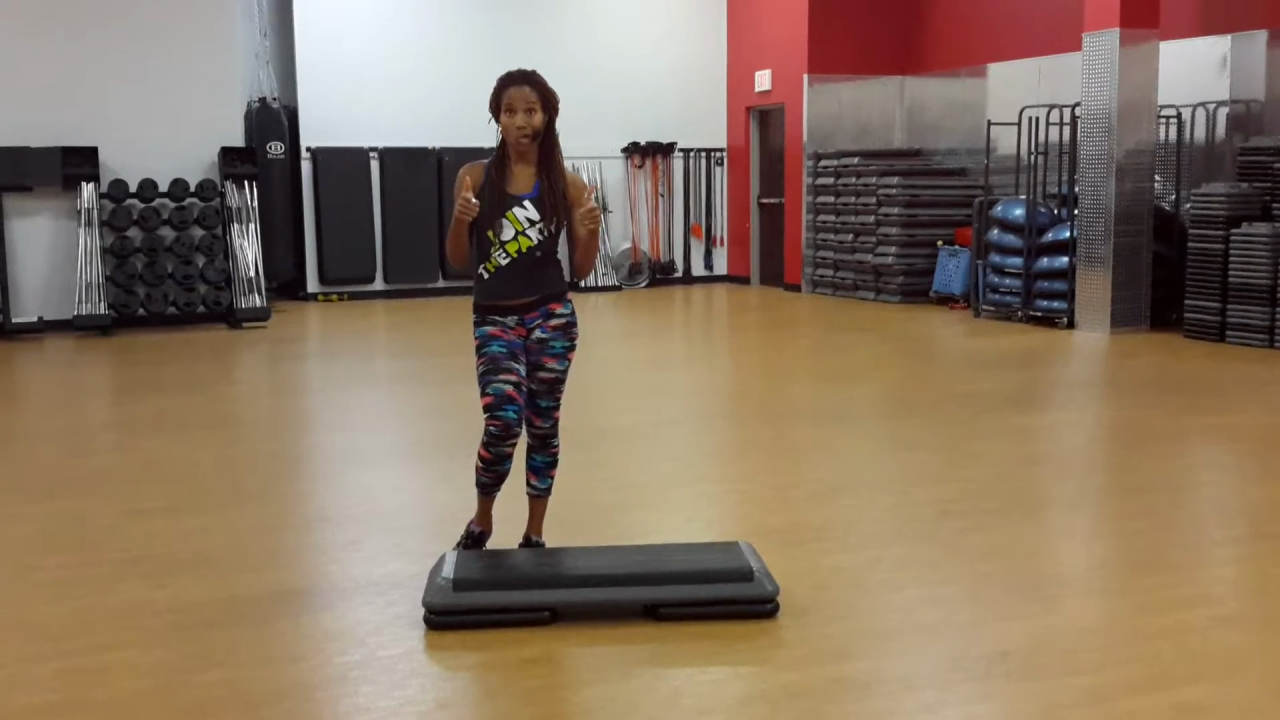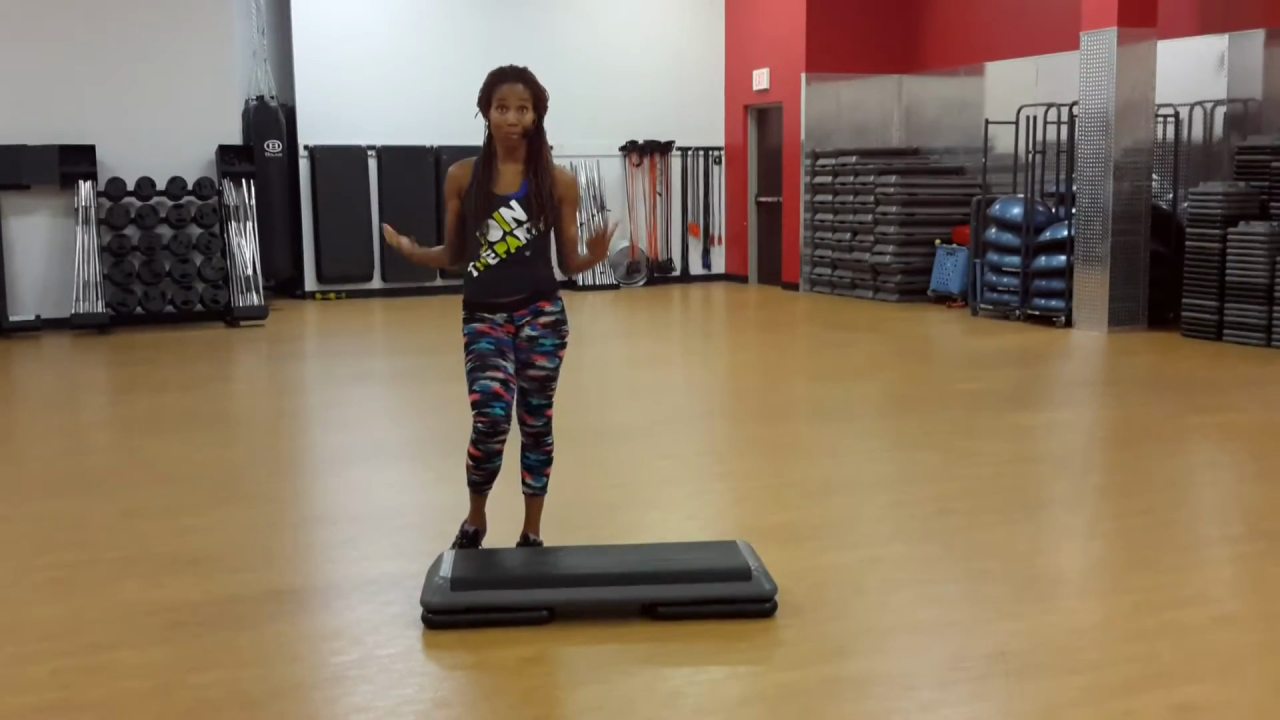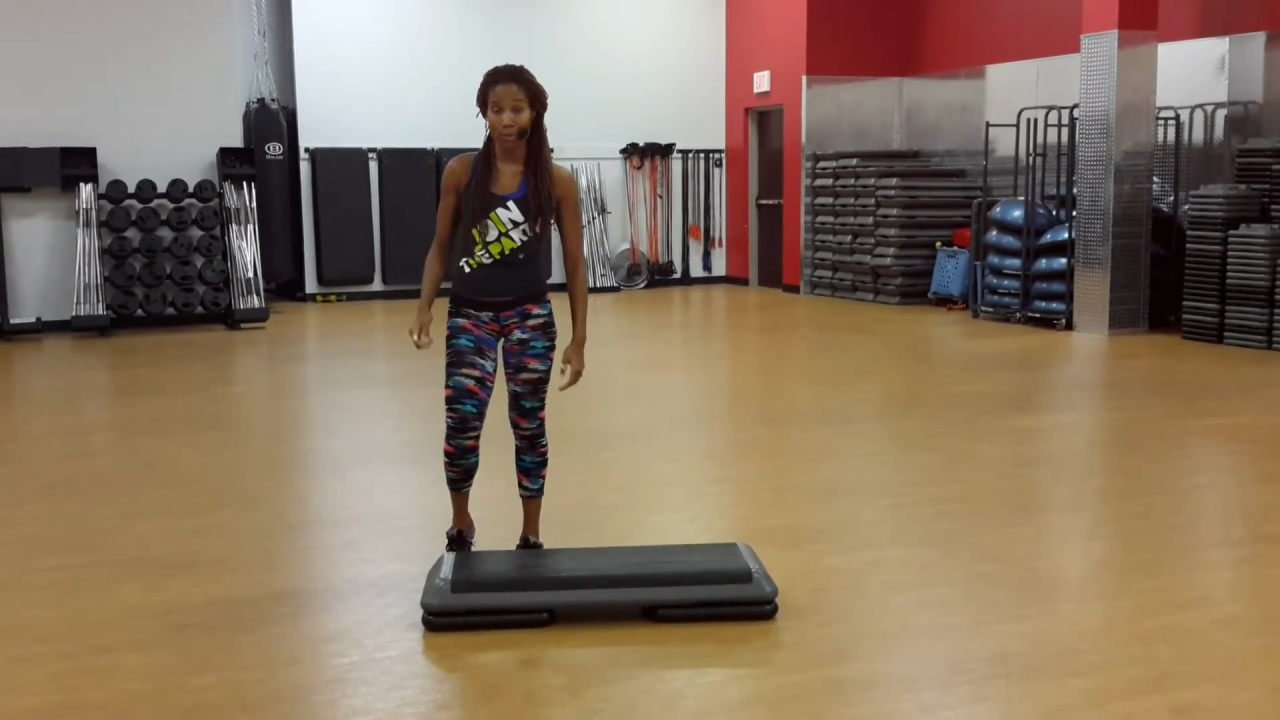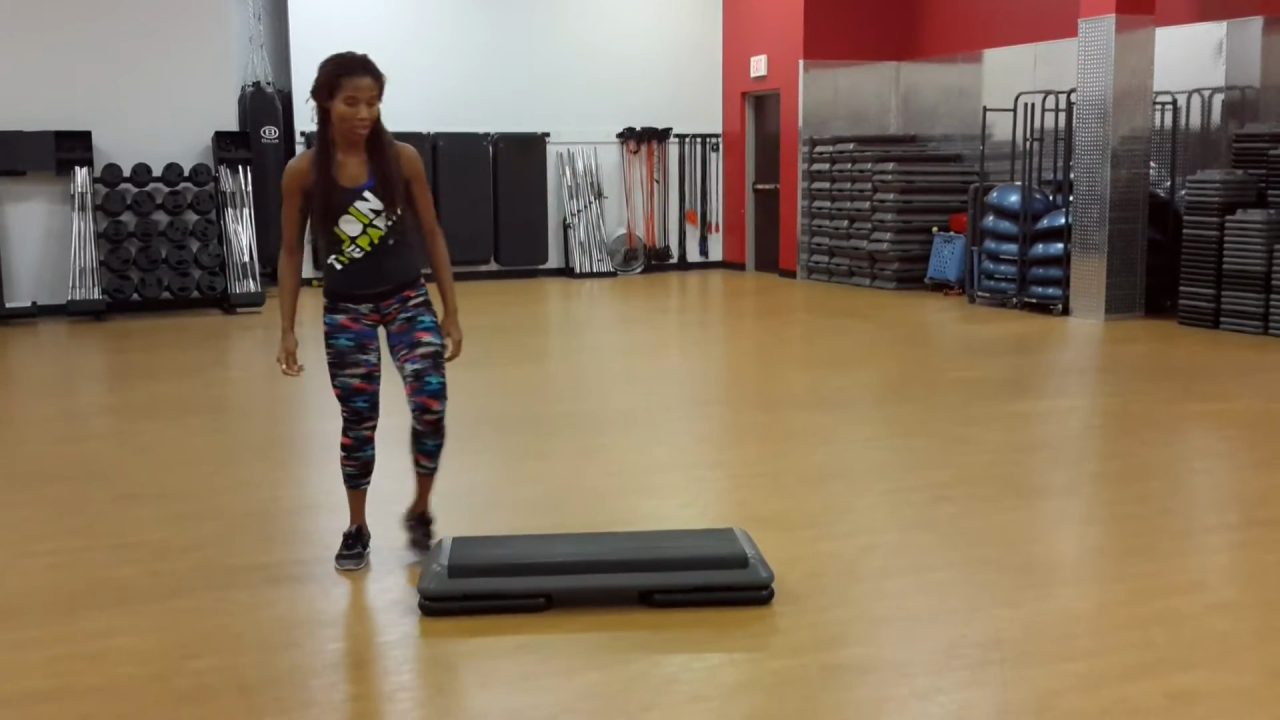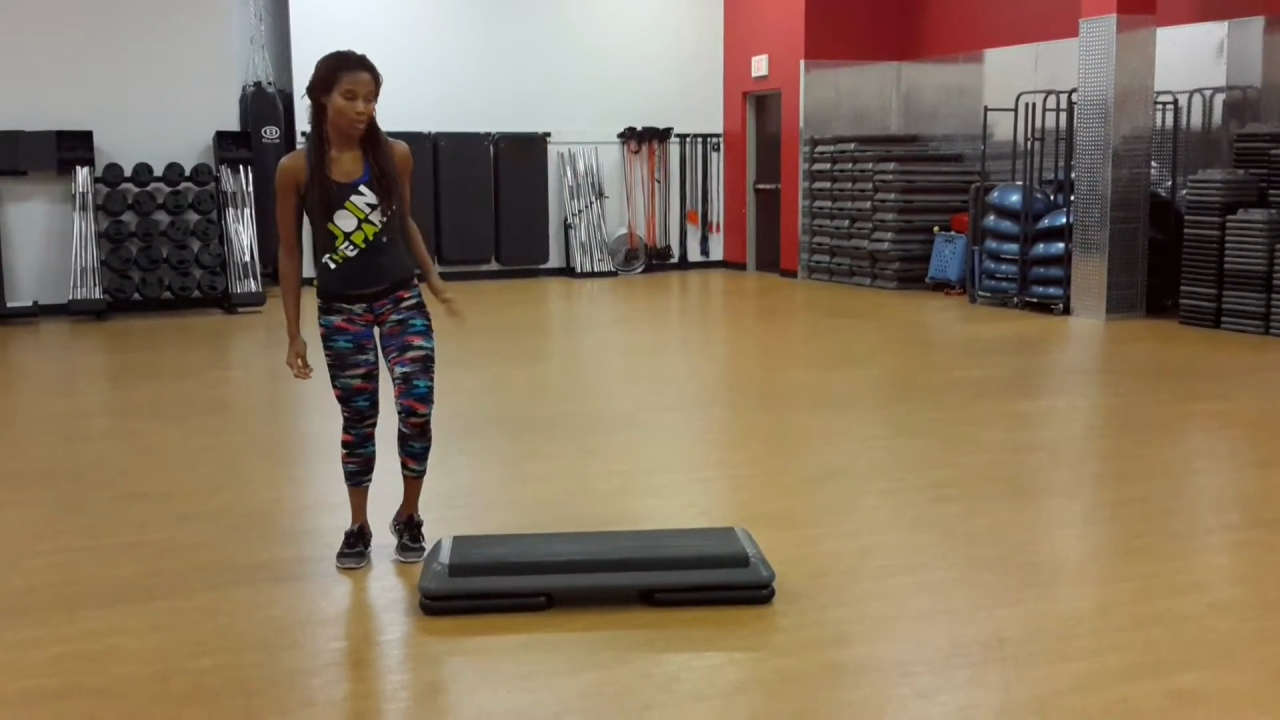
dt=1s
person 1, frame 1
left shoulder: (568, 184)
right shoulder: (474, 177)
left elbow: (580, 270)
right elbow: (458, 262)
left wrist: (590, 232)
right wrist: (460, 220)
left hip: (552, 317)
right hip: (494, 319)
left knee: (543, 425)
right knee: (503, 421)
left ankle: (534, 534)
right ankle: (481, 519)
person 1, frame 2
left shoulder: (558, 181)
right shoulder: (462, 176)
left elbow: (567, 262)
right elbow: (453, 255)
left wrist: (594, 256)
right wrist: (413, 250)
left hip: (542, 314)
right hip: (484, 316)
left knee: (536, 423)
right knee: (491, 420)
left ankle: (531, 533)
right ankle: (475, 520)
person 1, frame 3
left shoulder: (557, 180)
right shoulder: (460, 171)
left elbow: (574, 261)
right elbow: (441, 246)
left wrist: (578, 338)
right wrist: (424, 308)
left hip: (530, 315)
right hip: (470, 314)
left knee: (529, 425)
right knee: (462, 421)
left ankle: (530, 537)
right ankle: (461, 526)
person 1, frame 4
left shoulder: (403, 159)
right shoulder: (303, 171)
left elbow: (432, 235)
right elbow: (291, 252)
left wrist: (451, 311)
right wrist: (287, 330)
left hip: (407, 299)
right hip: (345, 309)
left knee: (430, 406)
right knee: (357, 420)
left ankle: (420, 512)
right ankle: (357, 528)
person 1, frame 5
left shoulder: (394, 155)
right shoulder: (296, 168)
right elbow: (289, 251)
left wrist: (434, 280)
right wrist: (293, 332)
left hip: (401, 298)
right hip: (340, 309)
left knee: (417, 410)
right knee: (357, 419)
left ankle: (408, 517)
right ankle: (358, 527)
